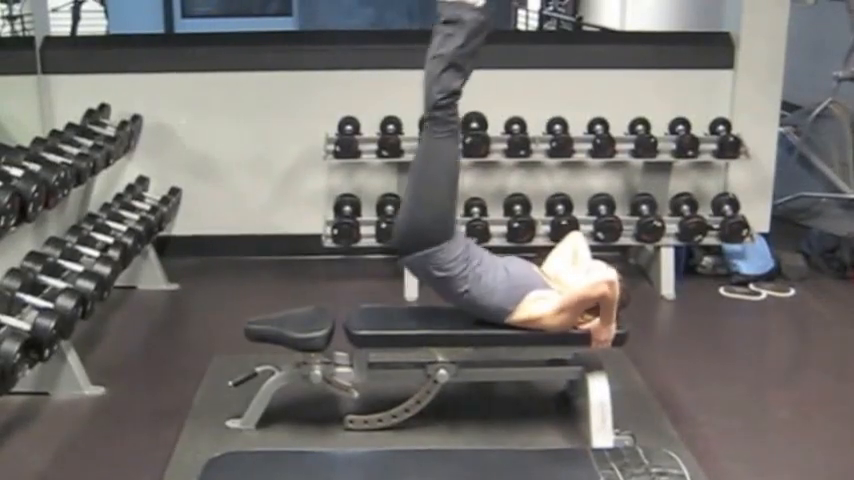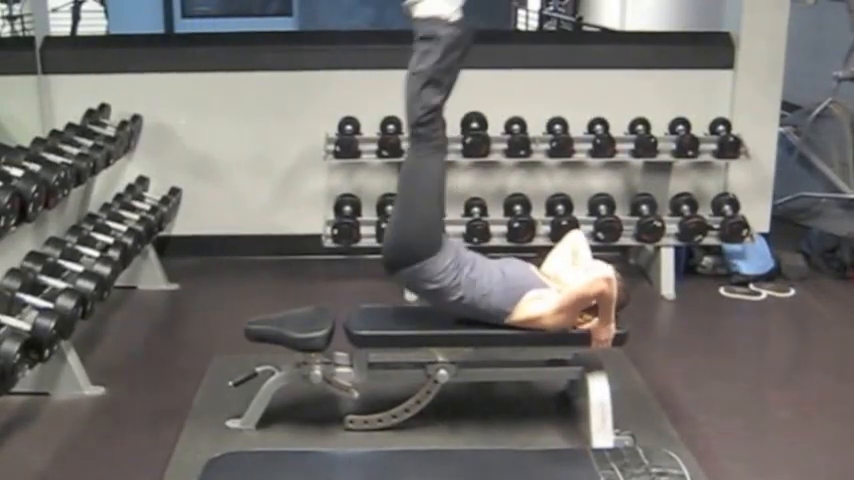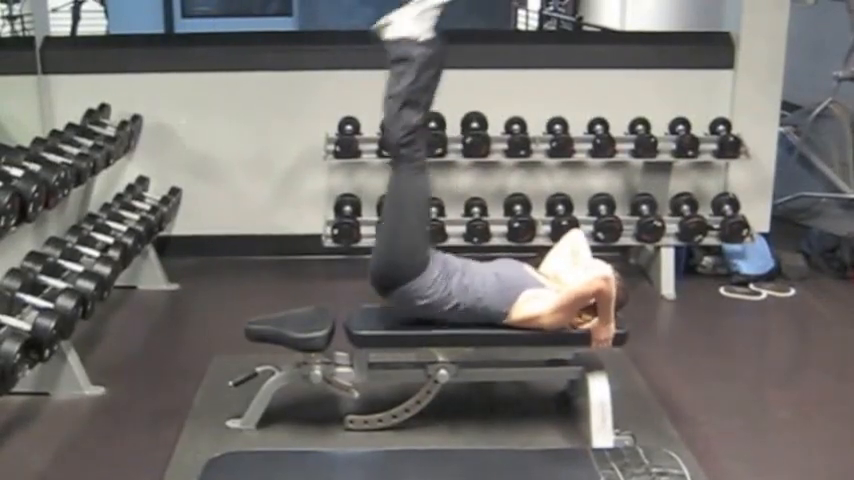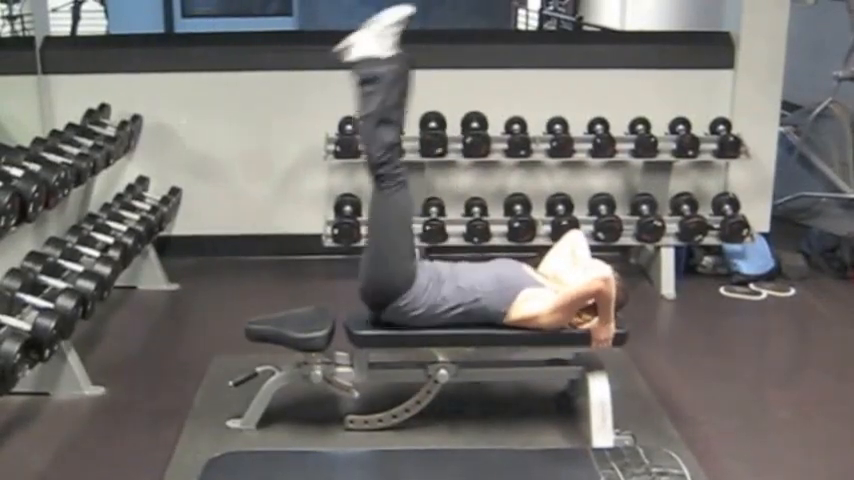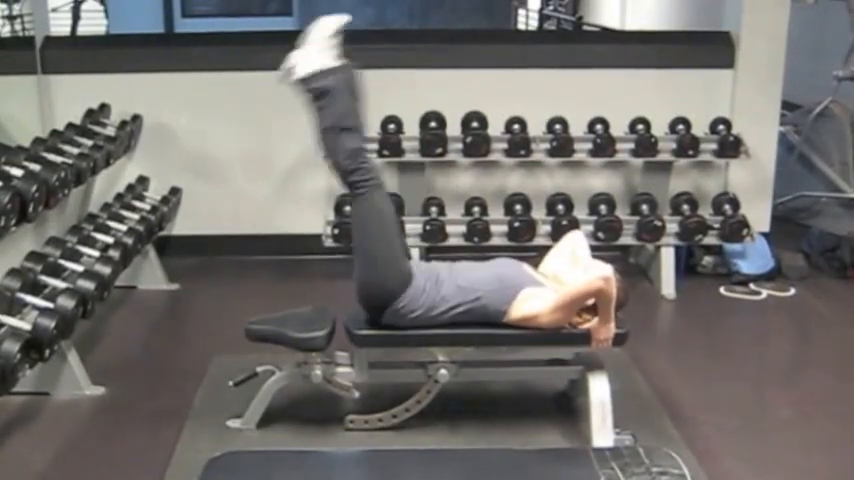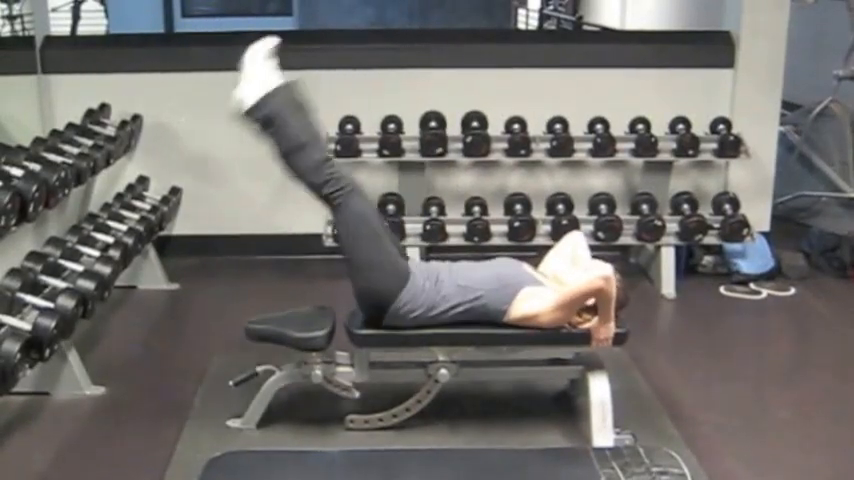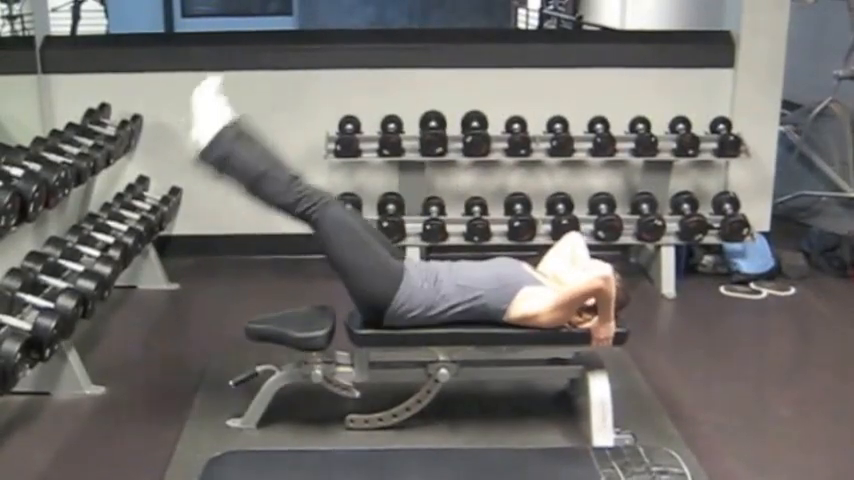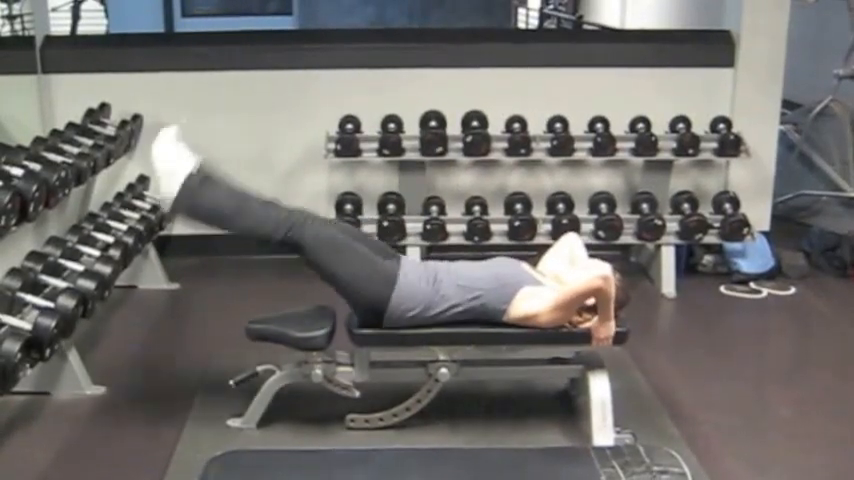
dt=0.1s
person 1, frame 1
left shoulder: (552, 313)
right shoulder: (549, 285)
right elbow: (575, 236)
left wrist: (605, 324)
left hip: (428, 246)
right hip: (436, 250)
person 1, frame 2
left shoulder: (552, 312)
right shoulder: (550, 285)
left elbow: (601, 281)
right elbow: (575, 236)
left hip: (424, 265)
right hip: (433, 263)
left knee: (427, 133)
person 1, frame 3
left shoulder: (548, 311)
right shoulder: (546, 285)
left elbow: (599, 280)
right elbow: (575, 236)
left wrist: (604, 324)
left hip: (408, 278)
right hip: (424, 275)
left knee: (408, 156)
left ankle: (410, 40)
person 1, frame 4
left shoulder: (548, 309)
right shoulder: (548, 286)
left elbow: (607, 279)
right elbow: (576, 235)
left wrist: (602, 325)
left hip: (399, 294)
right hip: (413, 288)
left knee: (390, 174)
left ankle: (375, 60)
right ankle: (377, 58)
person 1, frame 5
left shoulder: (547, 309)
right shoulder: (541, 286)
left elbow: (602, 277)
right elbow: (575, 236)
left wrist: (605, 324)
left hip: (396, 297)
right hip: (404, 286)
left knee: (363, 180)
left ankle: (321, 73)
person 1, frame 6
left shoulder: (545, 310)
right shoulder: (554, 280)
left elbow: (595, 278)
right elbow: (575, 236)
left wrist: (603, 326)
left hip: (401, 300)
right hip: (413, 283)
left knee: (342, 193)
right knee: (345, 195)
left ankle: (264, 99)
person 1, frame 7
left shoulder: (545, 309)
right shoulder: (546, 286)
left elbow: (603, 275)
right elbow: (572, 238)
left wrist: (604, 322)
left hip: (396, 298)
right hip: (410, 282)
left knee: (316, 206)
right knee: (330, 212)
left ankle: (220, 137)
right ankle: (224, 139)
person 1, frame 8
left shoulder: (547, 310)
right shoulder: (544, 278)
left elbow: (602, 280)
right elbow: (570, 242)
left wrist: (605, 319)
left hip: (398, 296)
right hip: (406, 275)
left knee: (299, 228)
right knee: (320, 227)
left ankle: (188, 190)
right ankle: (192, 186)
